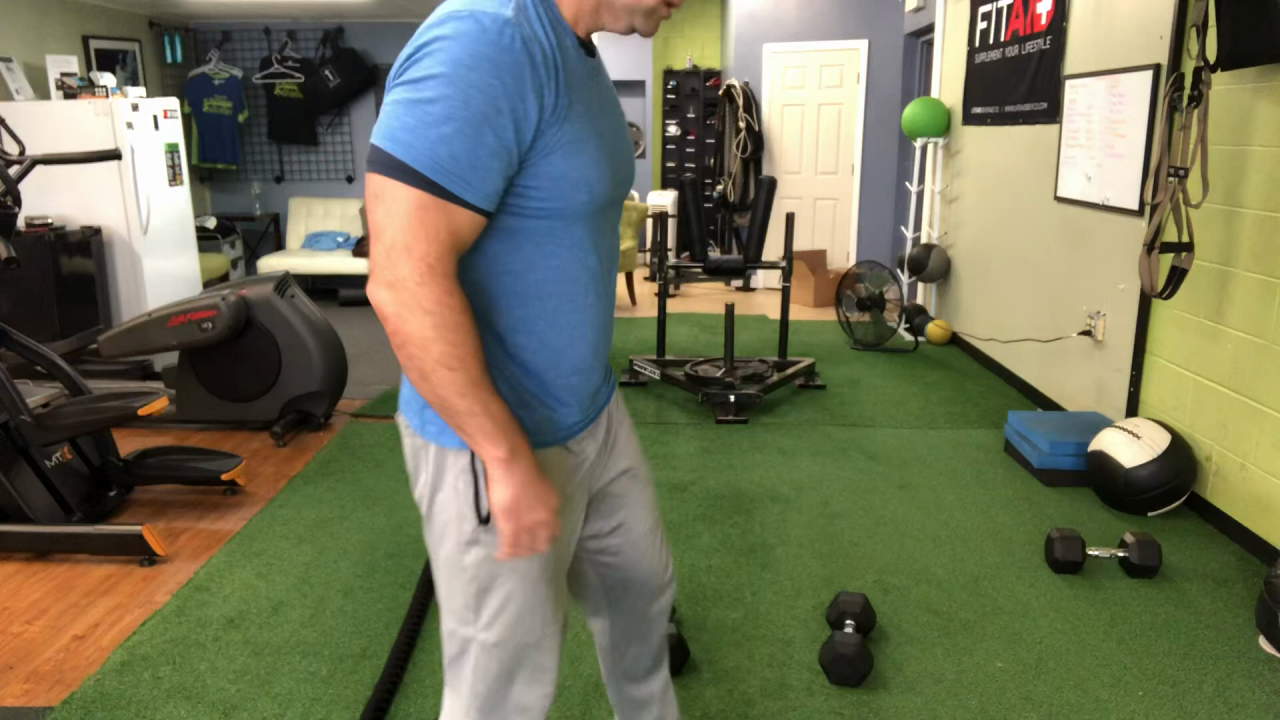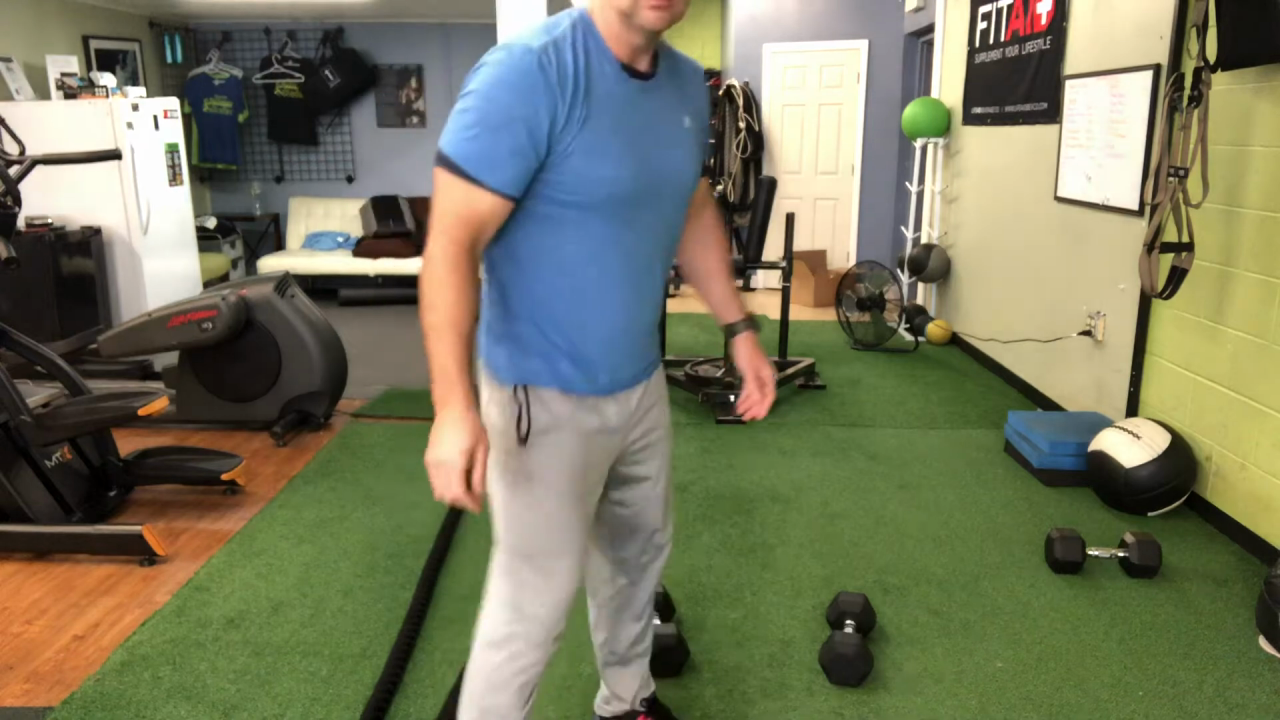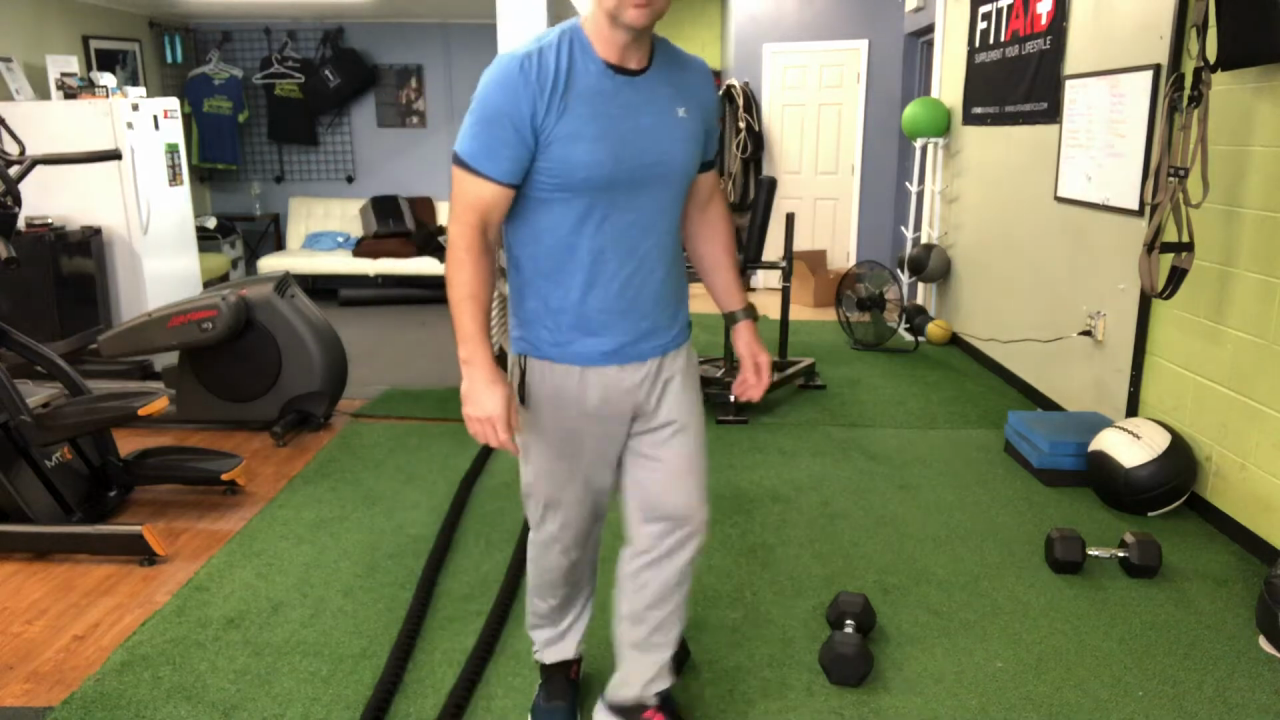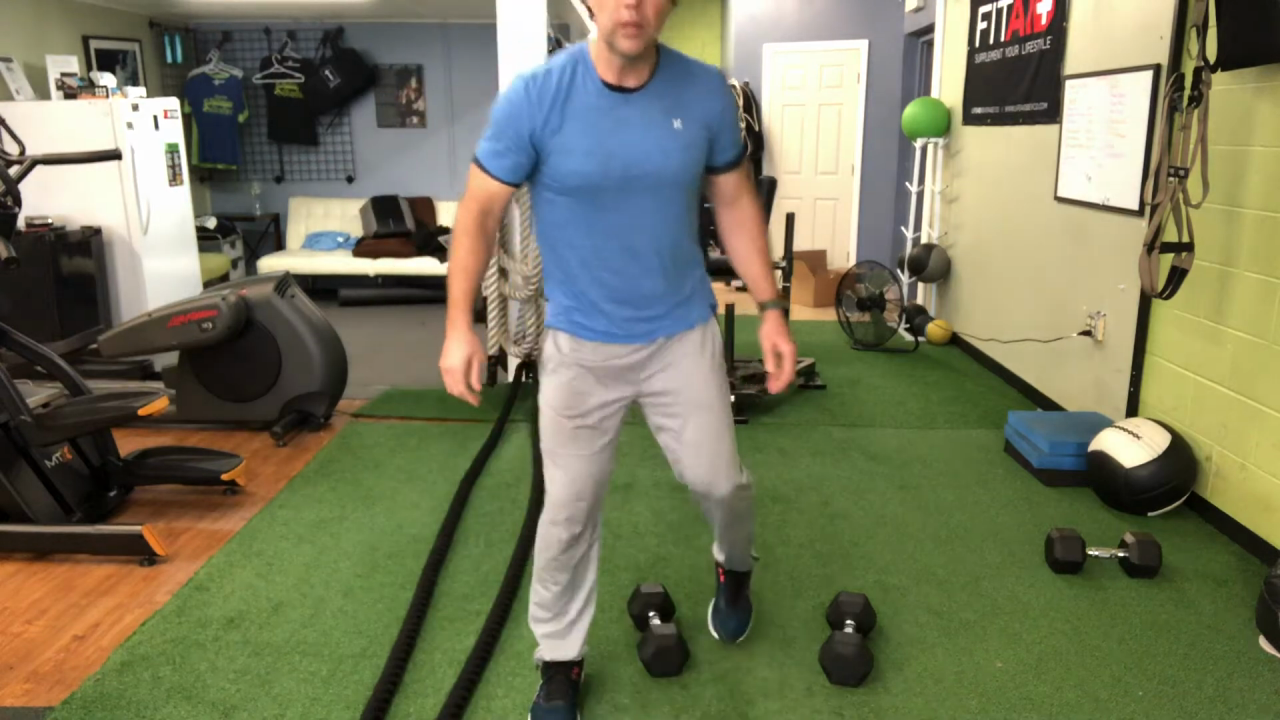
dt=0.4s
person 1, frame 1
left shoulder: (579, 58)
right elbow: (406, 277)
right wrist: (506, 457)
left hip: (593, 416)
right hip: (491, 440)
left knee: (643, 582)
person 1, frame 2
left shoulder: (687, 87)
right shoulder: (528, 76)
right elbow: (452, 244)
left wrist: (741, 331)
right wrist: (455, 410)
left hip: (639, 383)
right hip: (544, 392)
left knee: (640, 549)
right knee: (537, 592)
person 1, frame 3
left shoulder: (694, 84)
right shoulder: (523, 80)
right elbow: (472, 227)
left wrist: (740, 317)
right wrist: (478, 366)
left hip: (666, 357)
right hip: (562, 369)
left knee: (672, 526)
right knee: (563, 532)
right ankle: (557, 660)
person 1, frame 4
left shoulder: (705, 93)
right shoulder: (534, 97)
left elbow: (734, 202)
right elbow: (481, 211)
left wrist: (770, 309)
right wrist: (459, 325)
left hip: (684, 335)
right hip: (579, 344)
left knee: (718, 483)
right knee: (569, 506)
left ankle: (734, 569)
right ankle: (560, 657)
